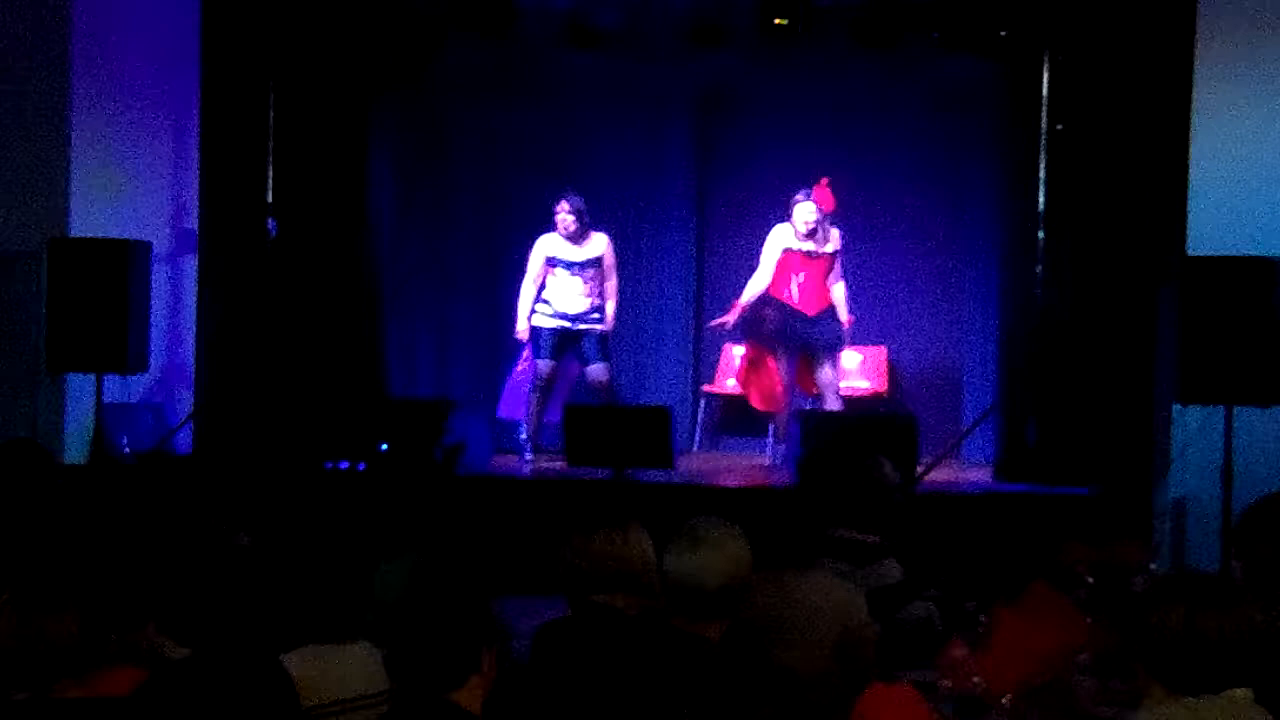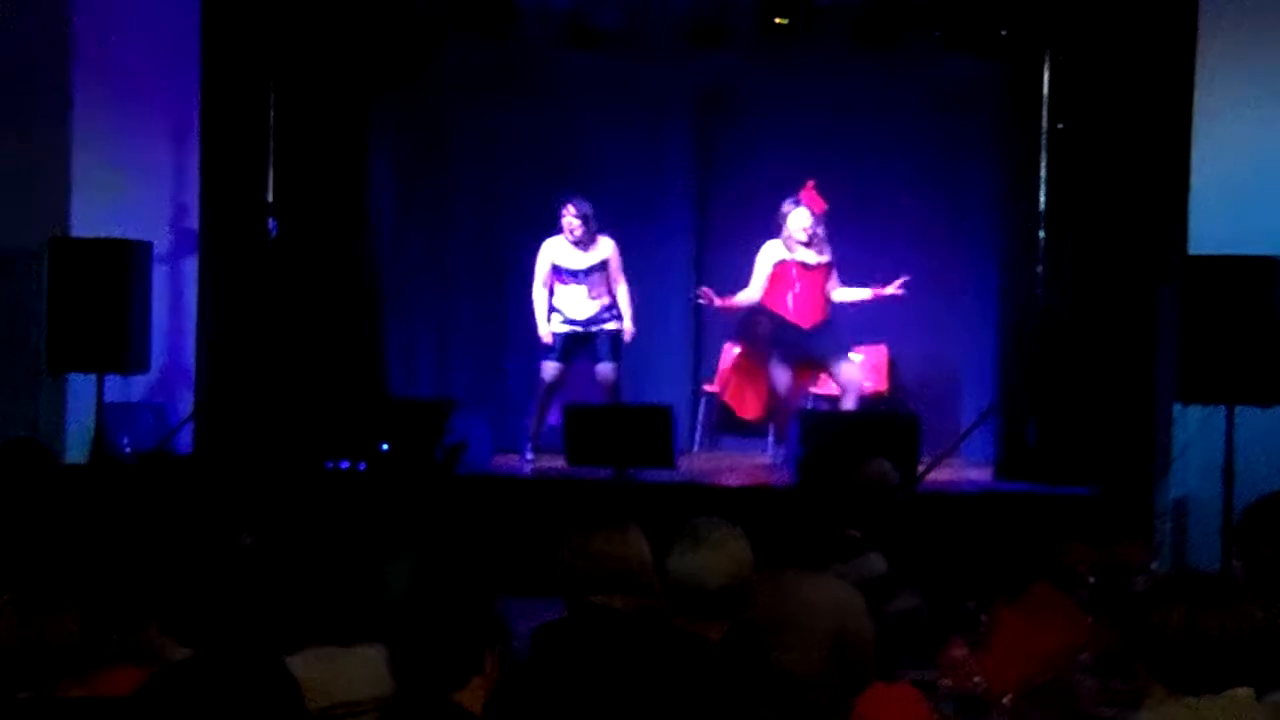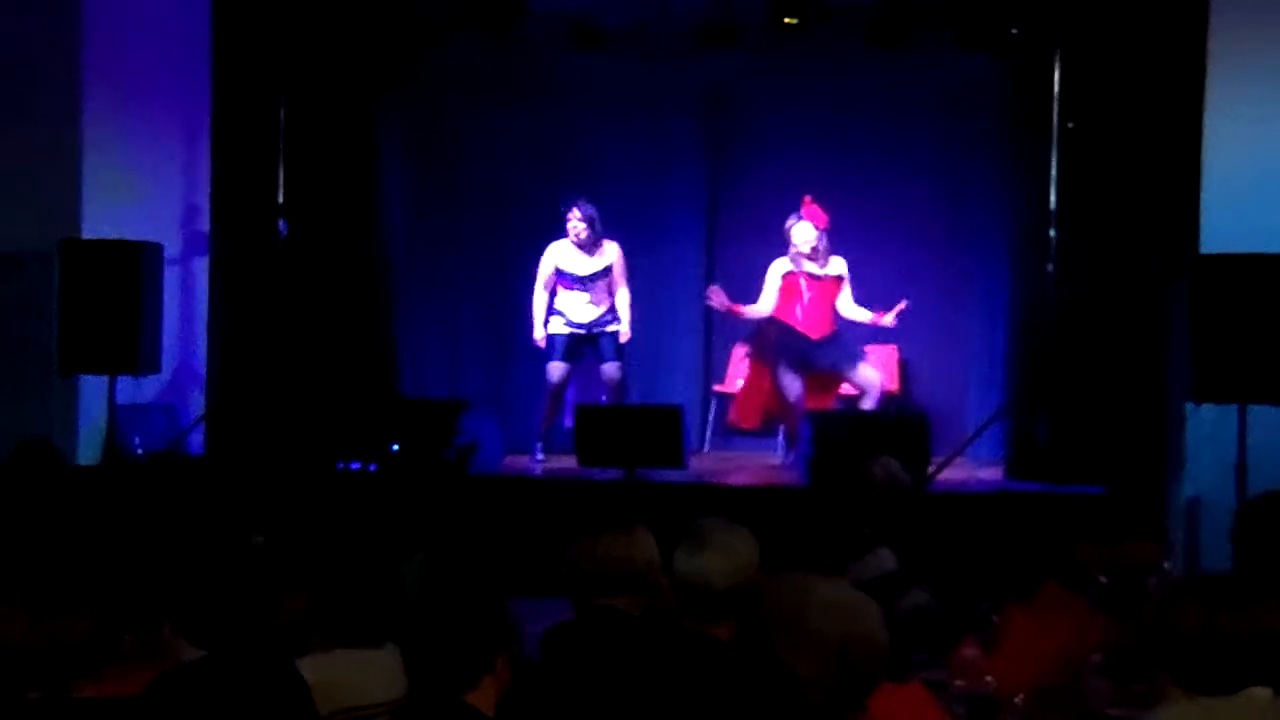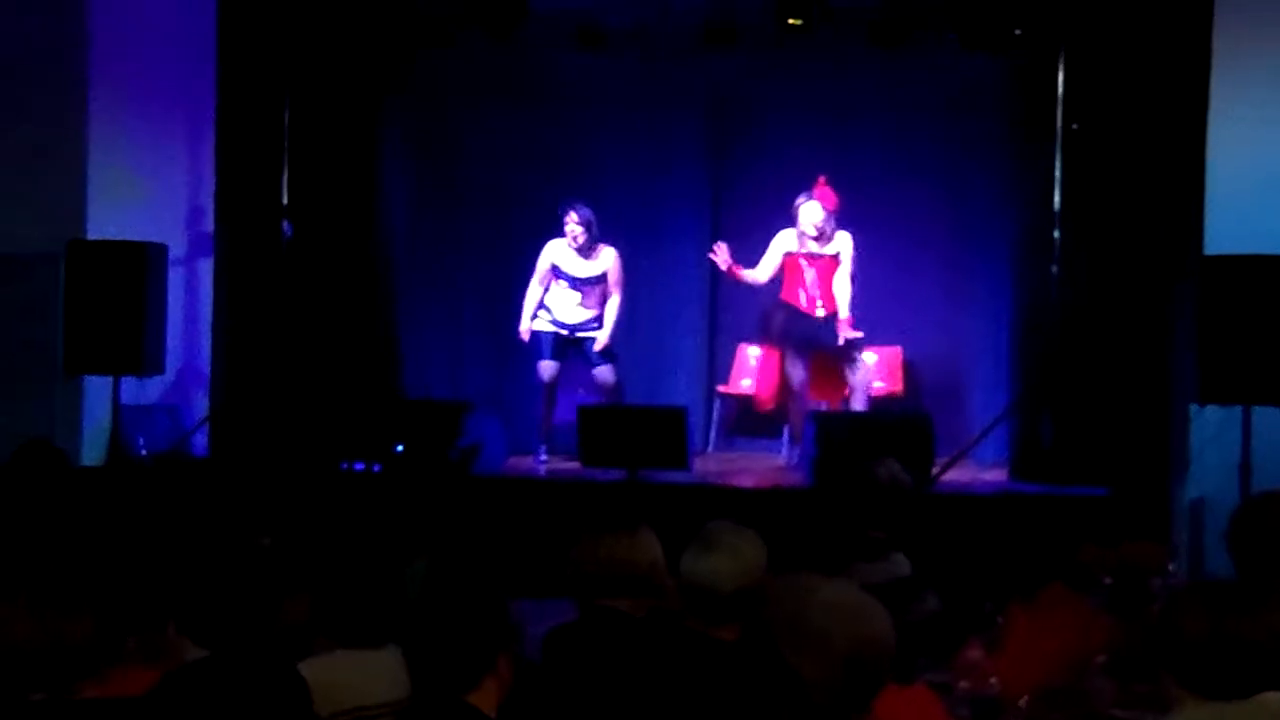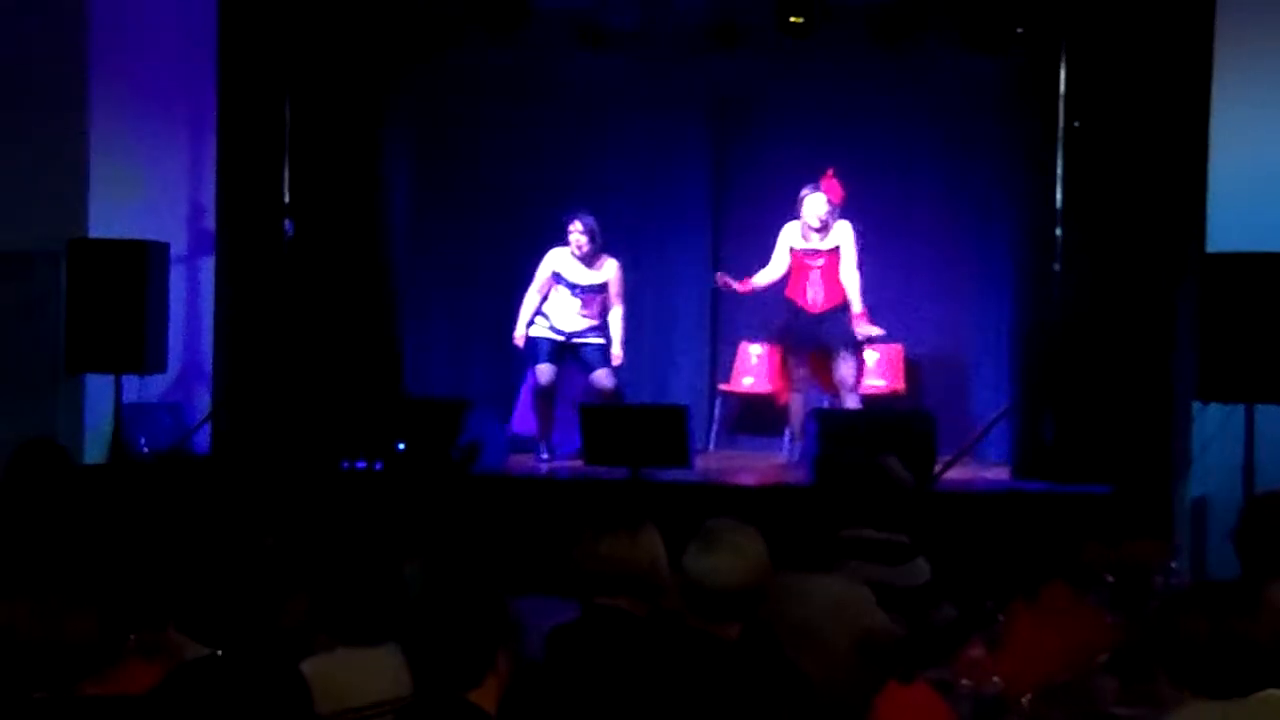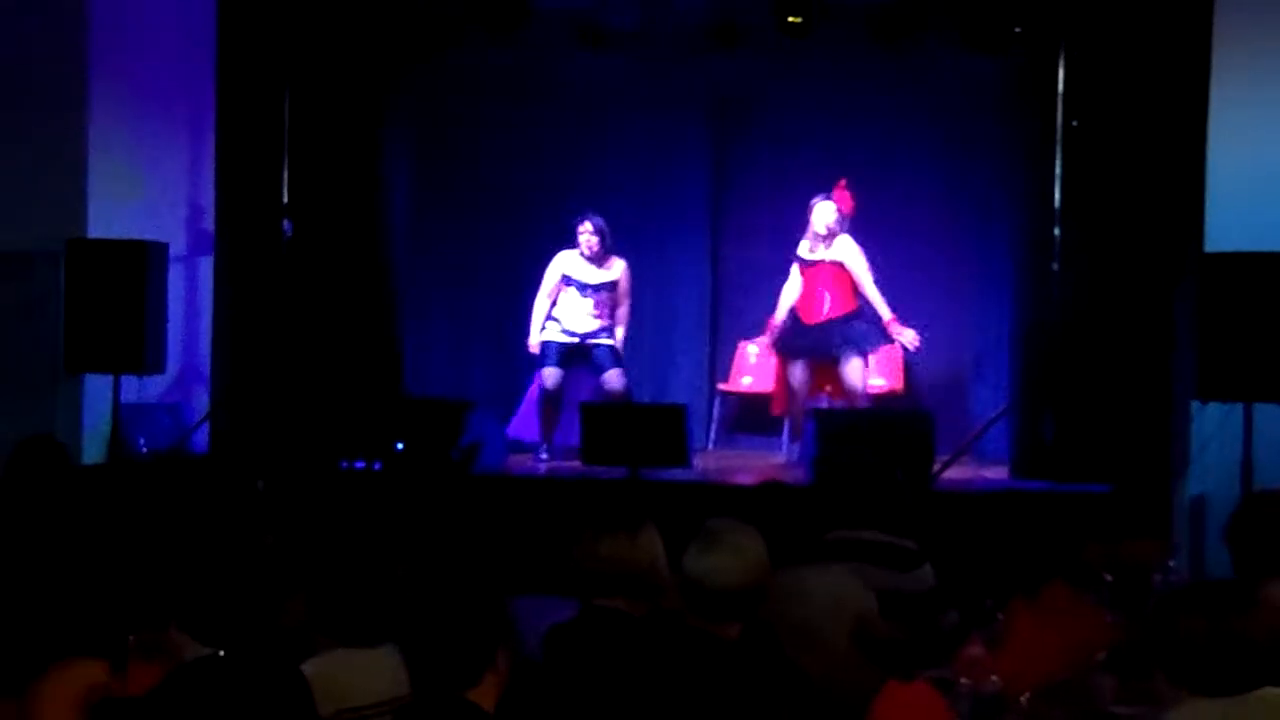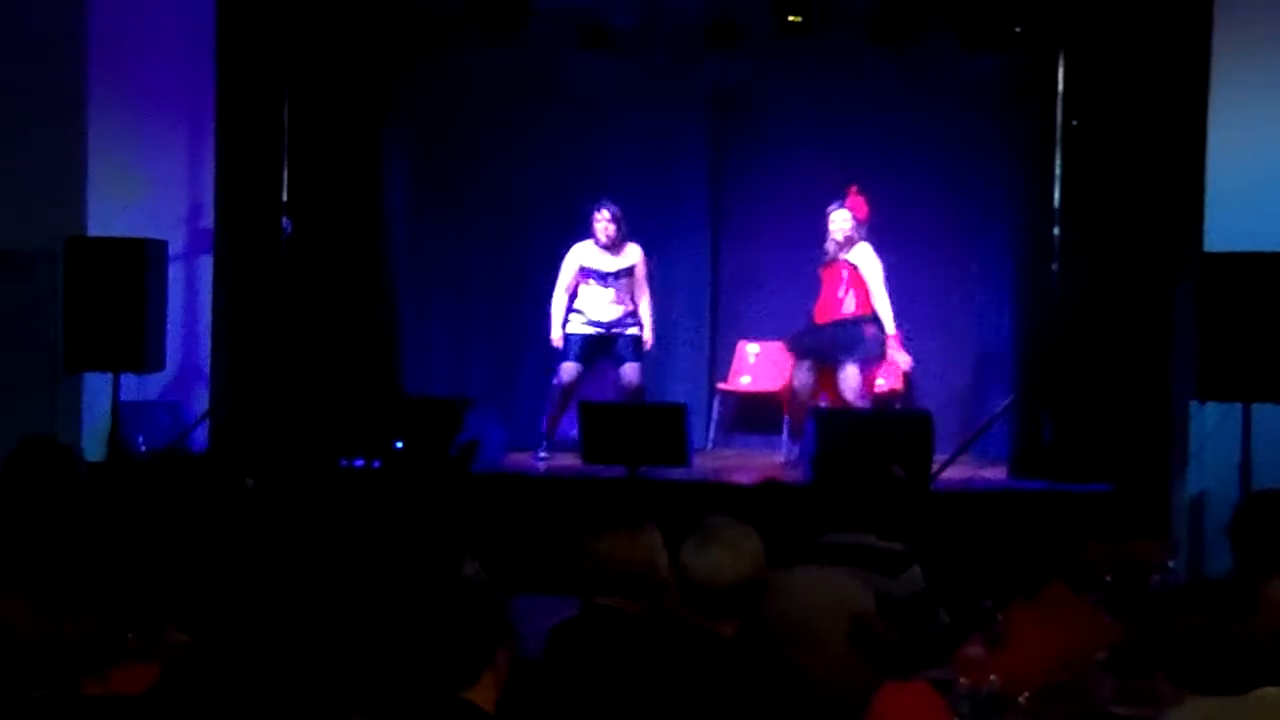
dt=0.3s
person 1, frame 1
left shoulder: (832, 237)
right shoulder: (780, 234)
left elbow: (835, 282)
right elbow: (762, 277)
left wrist: (844, 320)
right wrist: (737, 310)
left hip: (820, 320)
right hip: (783, 318)
left knee: (829, 387)
right knee: (785, 385)
person 1, frame 2
left shoulder: (823, 251)
right shoulder: (772, 250)
left elbow: (835, 292)
right elbow: (753, 292)
left wrist: (878, 292)
right wrist: (723, 302)
left hip: (816, 332)
right hip: (777, 330)
left knee: (852, 383)
right knee: (784, 392)
person 1, frame 3
left shoulder: (838, 265)
right shoulder: (781, 266)
left elbow: (846, 307)
right elbow: (765, 308)
left wrist: (879, 319)
right wrist: (730, 307)
left hip: (826, 342)
right hip: (786, 341)
left knee: (874, 383)
right knee: (794, 400)
person 1, frame 4
left shoulder: (842, 240)
right shoulder: (785, 238)
left elbow: (842, 283)
right elbow: (760, 275)
left wrist: (844, 321)
right wrist: (730, 267)
left hip: (829, 321)
right hip: (794, 321)
left knee: (860, 382)
right knee: (798, 387)
person 1, frame 5
left shoulder: (843, 230)
right shoulder: (791, 230)
left elbow: (850, 274)
right elbow: (775, 269)
left wrist: (858, 316)
right wrist: (743, 286)
left hip: (835, 317)
right hip: (798, 316)
left knee: (847, 382)
right knee: (799, 382)
person 1, frame 6
left shoulder: (844, 245)
right shoulder: (805, 245)
left elbow: (867, 286)
right elbow: (793, 286)
left wrist: (891, 323)
right wrist: (775, 324)
left hip: (843, 326)
right hip: (805, 327)
left knee: (855, 386)
right knee: (796, 388)
person 1, frame 7
left shoulder: (862, 250)
right shoulder: (832, 255)
left elbow: (879, 296)
left wrist: (892, 338)
left hip: (852, 331)
right hip: (822, 331)
left knee: (851, 394)
right knee: (801, 387)
person 2, frame 1
left shoulder: (601, 242)
right shoulder: (546, 242)
left elbow: (610, 281)
right elbow: (530, 282)
left wrist: (610, 314)
right wrist: (521, 318)
left hip: (590, 323)
right hip: (549, 320)
left knee: (601, 381)
right knee: (542, 378)
right ankle: (528, 441)
person 2, frame 2
left shoulder: (607, 245)
right shoulder: (552, 246)
left elbow: (619, 283)
right elbow: (540, 287)
left wrist: (627, 318)
right wrist: (542, 323)
left hip: (603, 324)
right hip: (562, 324)
left knee: (609, 380)
right knee: (548, 379)
right ankle: (531, 441)
person 2, frame 3
left shoulder: (611, 250)
right shoulder: (556, 250)
left elbow: (621, 288)
right elbow: (542, 290)
left wrist: (626, 321)
right wrist: (538, 326)
left hip: (605, 326)
right hip: (564, 326)
left knee: (614, 380)
right knee: (555, 381)
right ankle: (541, 442)
person 2, frame 4
left shoulder: (608, 255)
right shoulder: (554, 248)
left elbow: (614, 296)
right elbow: (537, 284)
left wrist: (606, 331)
right wrist: (525, 319)
left hip: (590, 329)
right hip: (550, 325)
left knee: (608, 382)
right knee: (547, 380)
right ankle: (543, 444)
person 2, frame 5
left shoulder: (610, 267)
right shoulder: (556, 256)
left elbow: (616, 308)
right elbow: (535, 291)
left wrist: (617, 343)
right wrist: (521, 325)
left hip: (588, 336)
right hip: (548, 330)
left knee: (607, 385)
right knee: (544, 382)
right ankle: (544, 443)
person 2, frame 6
left shoulder: (618, 266)
right shoulder: (564, 259)
left elbow: (623, 306)
right elbow: (544, 297)
left wrist: (618, 339)
right wrist: (534, 332)
left hip: (599, 337)
right hip: (559, 333)
left knee: (618, 387)
right knee: (550, 385)
right ankle: (545, 444)
person 2, frame 7
left shoulder: (633, 252)
right shoulder: (579, 251)
left elbow: (642, 292)
right elbow: (562, 290)
left wrist: (648, 327)
right wrist: (556, 327)
left hip: (624, 327)
right hip: (584, 324)
left knee: (632, 381)
right knee: (566, 379)
right ankle: (545, 441)
